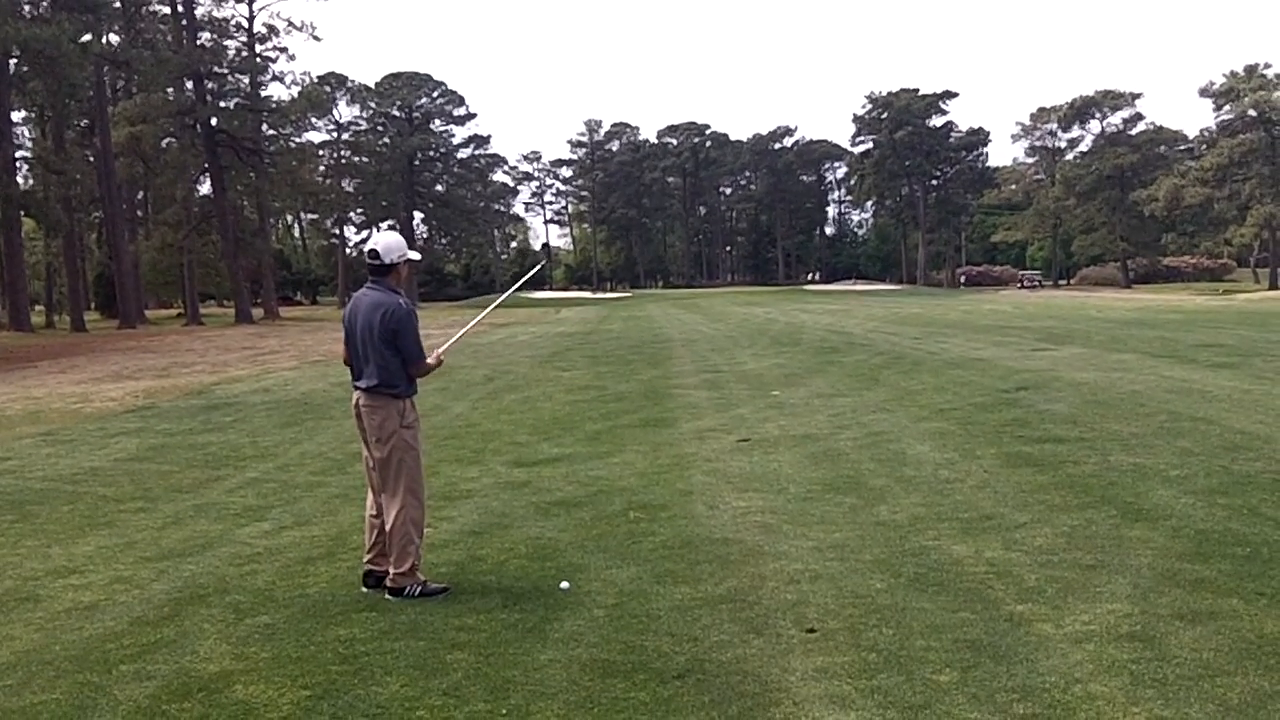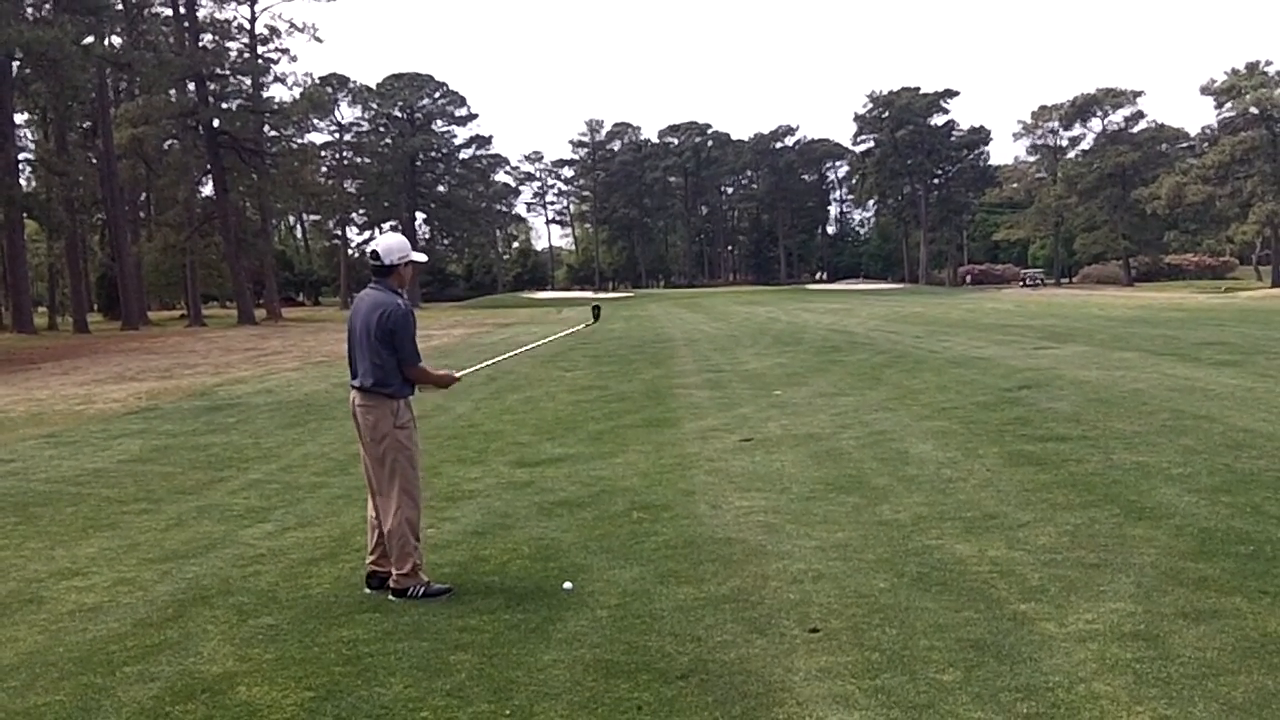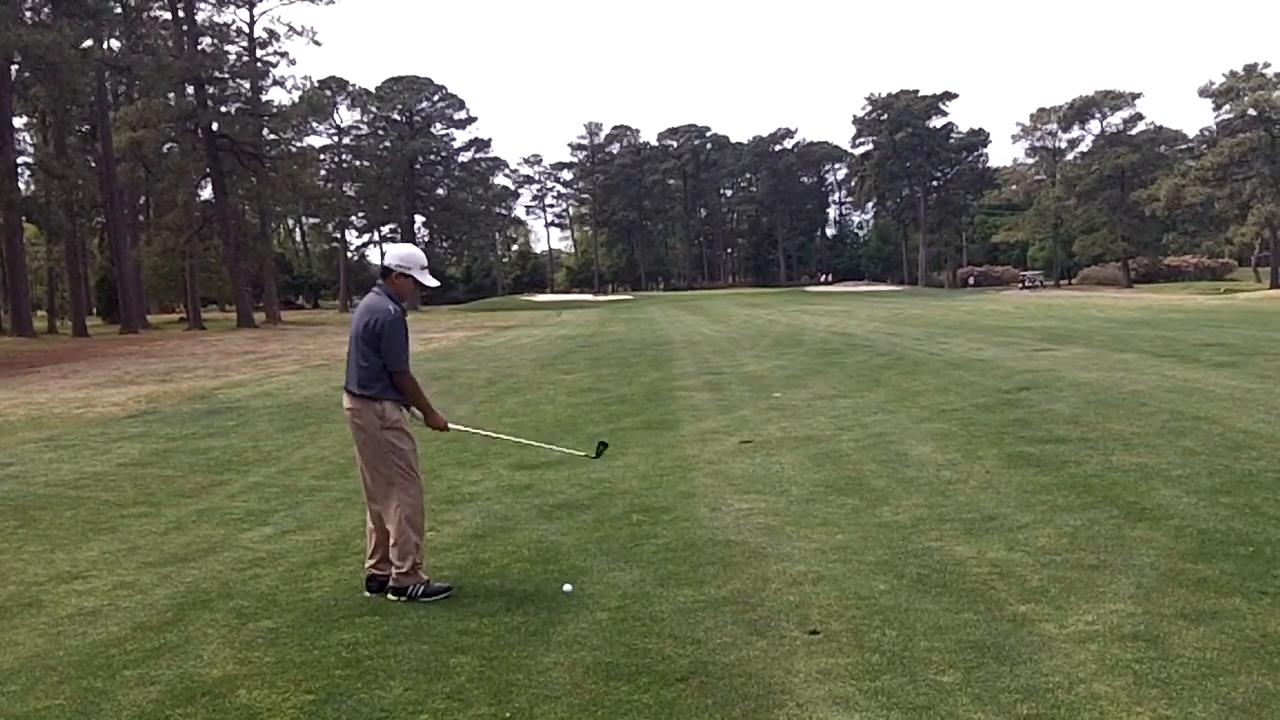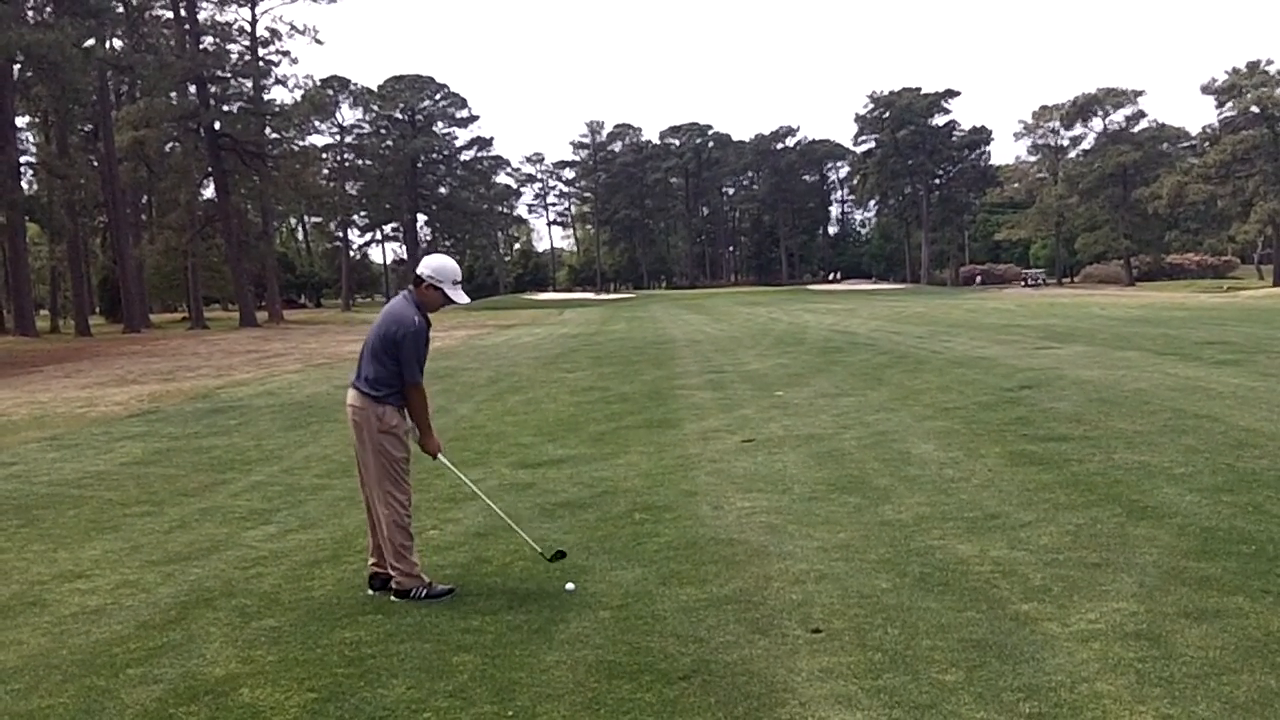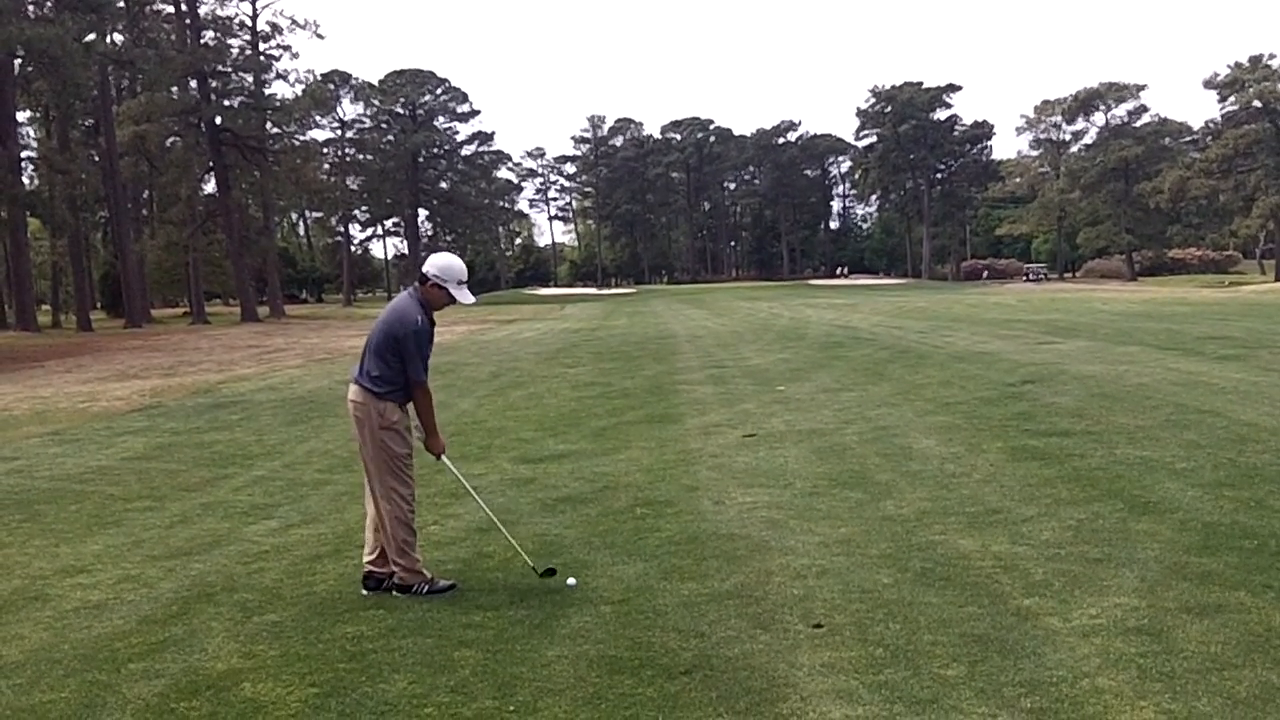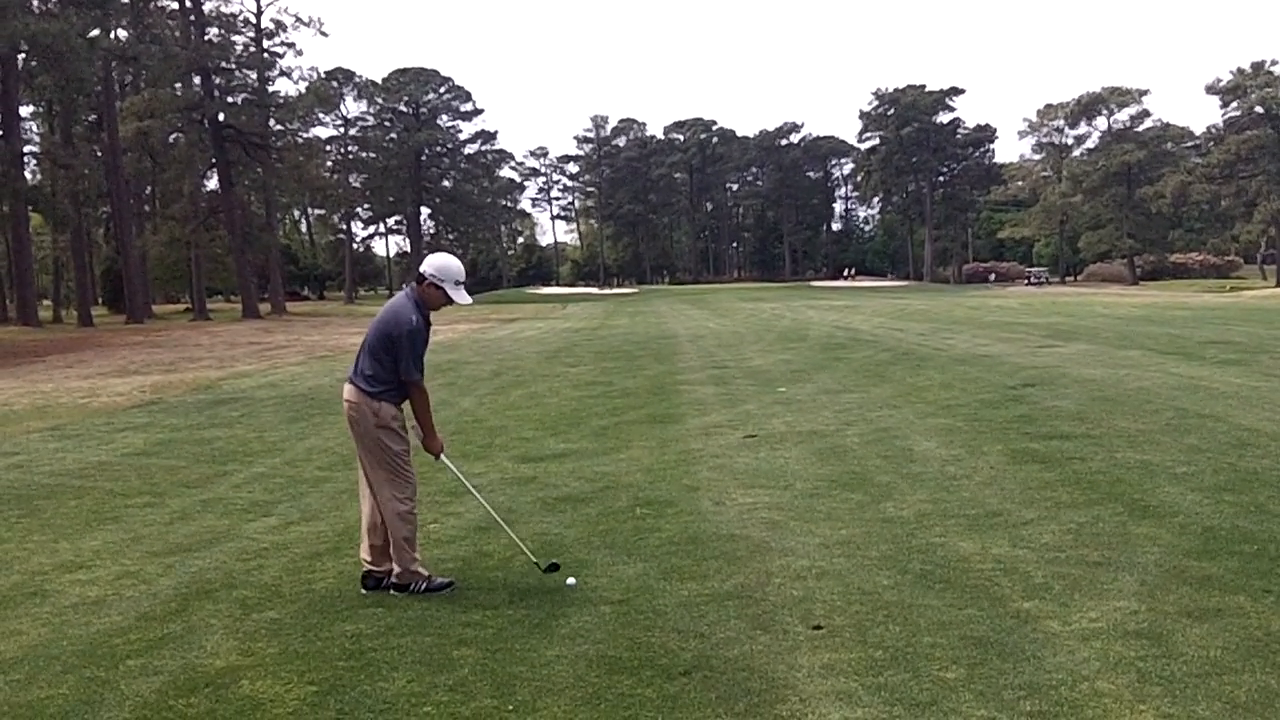
dt=0.4s
person 1, frame 1
left shoulder: (355, 303)
right shoulder: (399, 308)
left elbow: (349, 358)
right elbow: (415, 368)
right wrist: (433, 362)
left hip: (363, 400)
right hip: (391, 407)
left knee: (380, 489)
right knee: (404, 493)
left ankle: (376, 567)
right ankle: (403, 577)
person 1, frame 2
left shoulder: (361, 301)
right shoulder: (397, 309)
right elbow: (411, 369)
left wrist: (425, 377)
right wrist: (440, 379)
left hip: (363, 399)
right hip: (387, 407)
left knee: (381, 491)
right knee: (402, 493)
left ankle: (379, 569)
right ankle: (406, 578)
person 1, frame 3
left shoulder: (370, 304)
right shoulder: (389, 314)
right elbow: (401, 375)
left wrist: (415, 407)
right wrist: (430, 414)
left hip: (362, 404)
right hip: (378, 410)
left knee: (380, 494)
right knee: (405, 492)
left ankle: (379, 572)
right ankle: (406, 577)
person 1, frame 4
left shoulder: (400, 305)
right shoulder: (411, 324)
right elbow: (413, 386)
left wrist: (419, 428)
right wrist: (427, 434)
left hip: (367, 402)
right hip: (379, 410)
left knee: (380, 495)
right knee: (394, 496)
left ankle: (382, 571)
right ankle: (406, 580)
person 1, frame 5
left shoulder: (407, 302)
right shoulder: (415, 321)
right elbow: (419, 385)
right wrist: (432, 434)
left hip: (369, 399)
right hip: (381, 407)
left knee: (382, 493)
right knee: (397, 494)
left ankle: (377, 571)
right ankle: (409, 576)
person 1, frame 6
left shoulder: (406, 303)
right shoulder: (409, 321)
right elbow: (414, 385)
right wrist: (430, 435)
left hip: (364, 399)
right hip: (375, 406)
left knee: (377, 490)
right knee: (399, 491)
left ankle: (376, 570)
right ankle: (406, 574)
